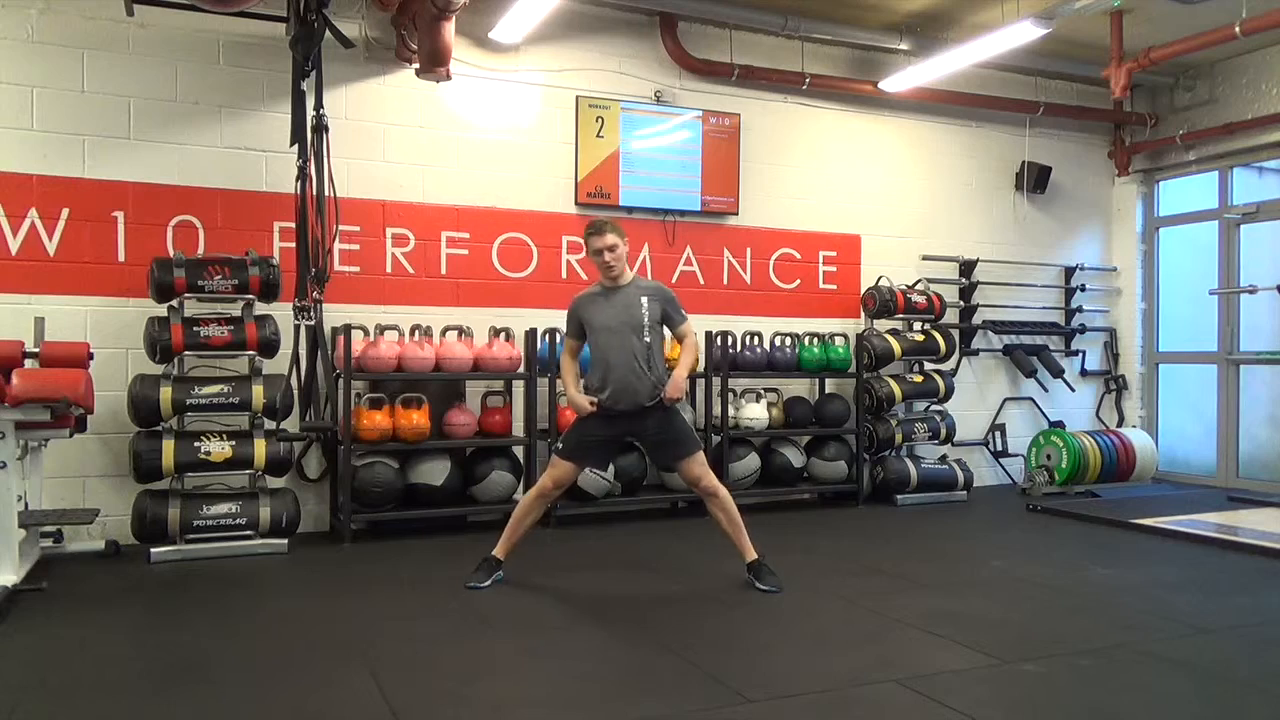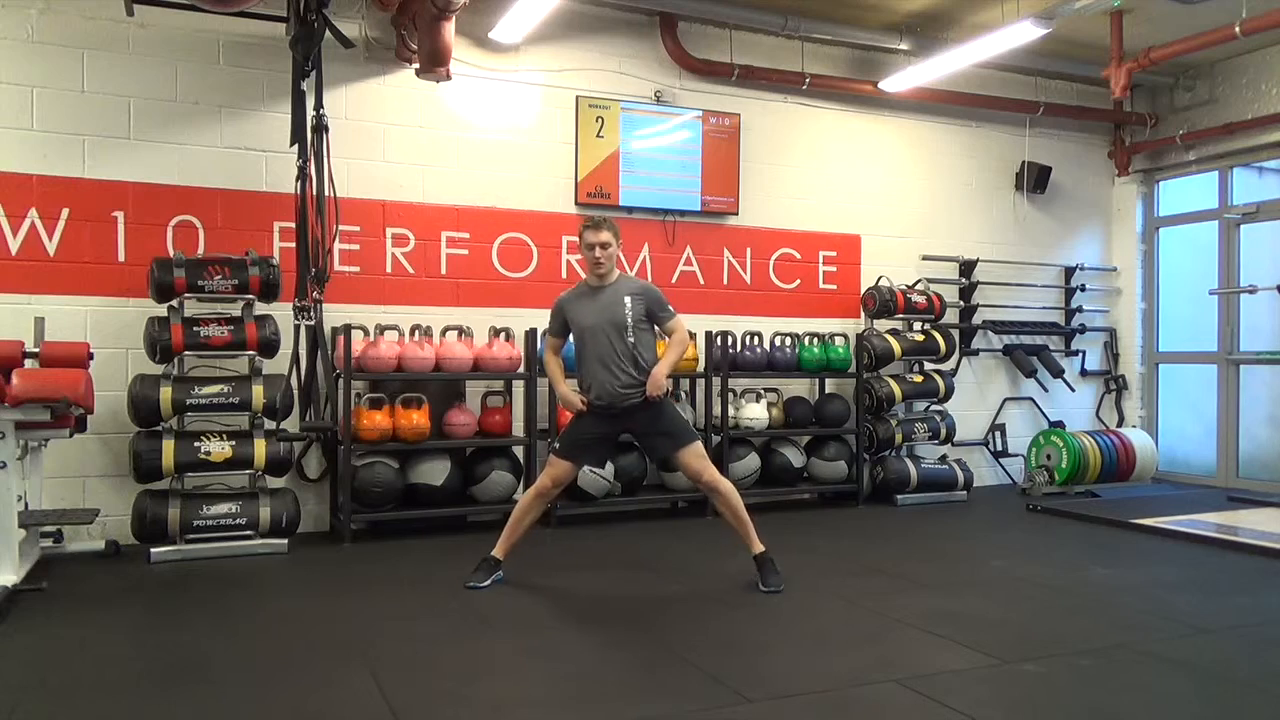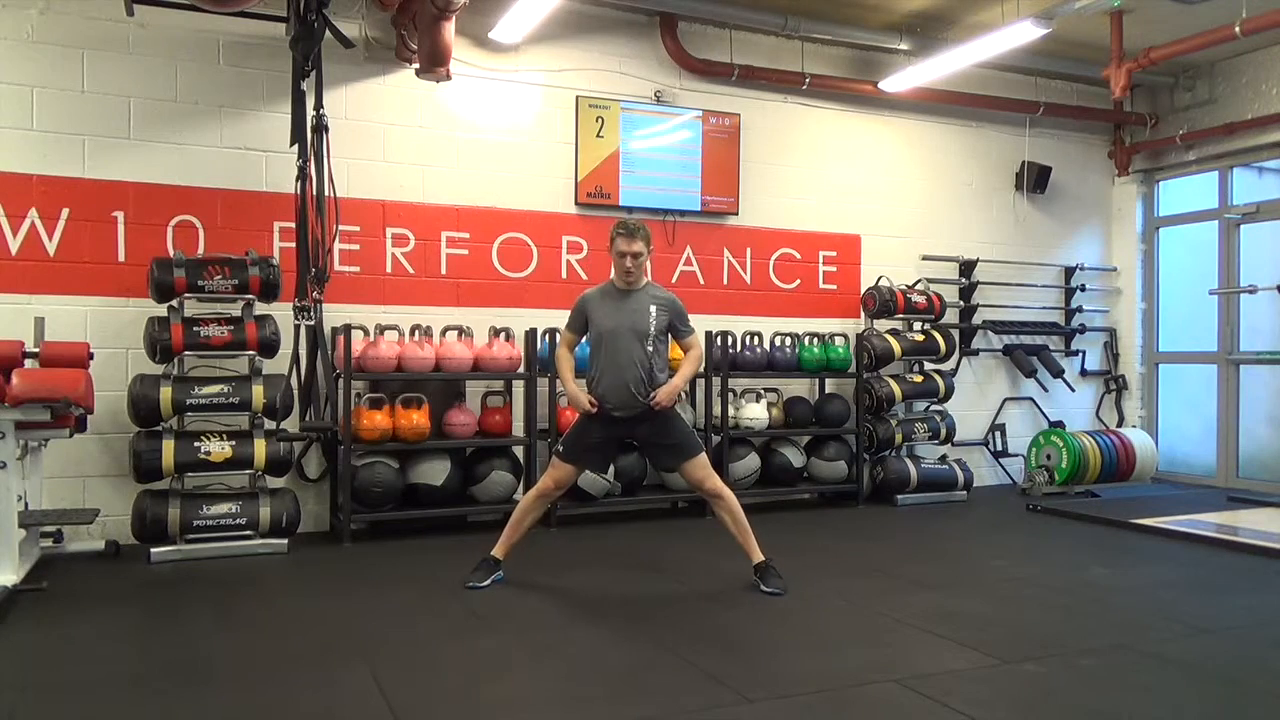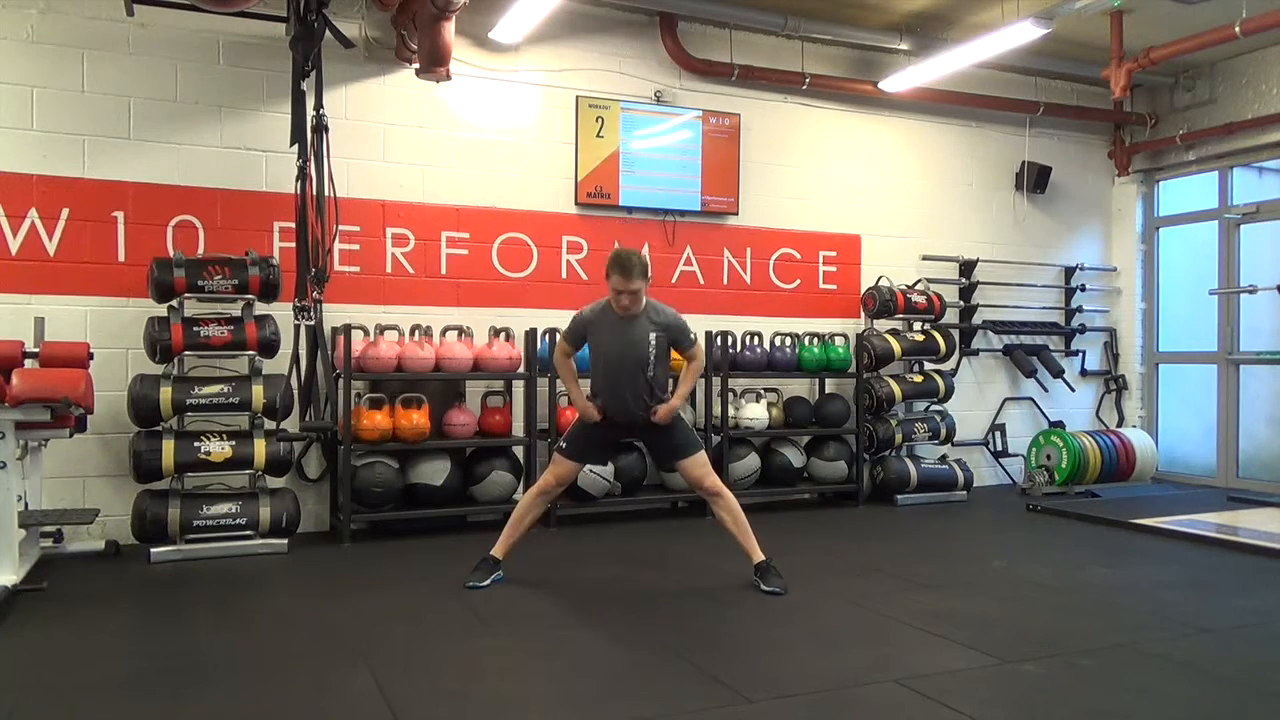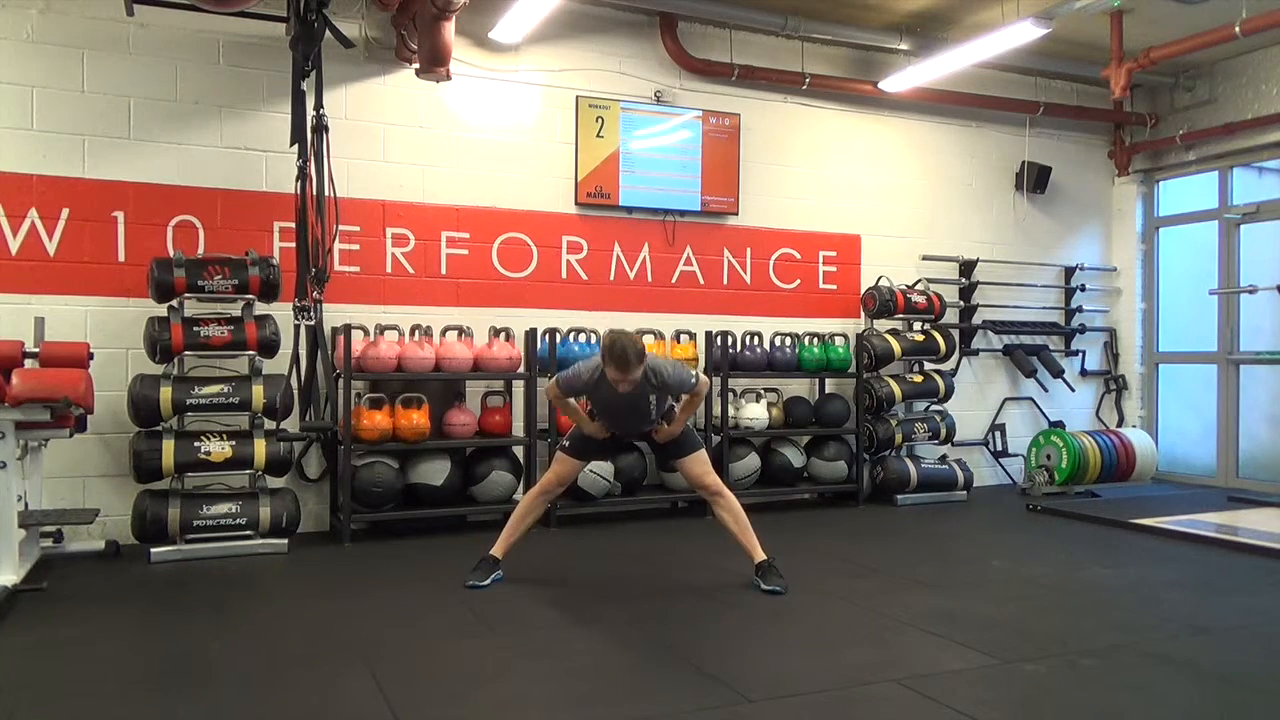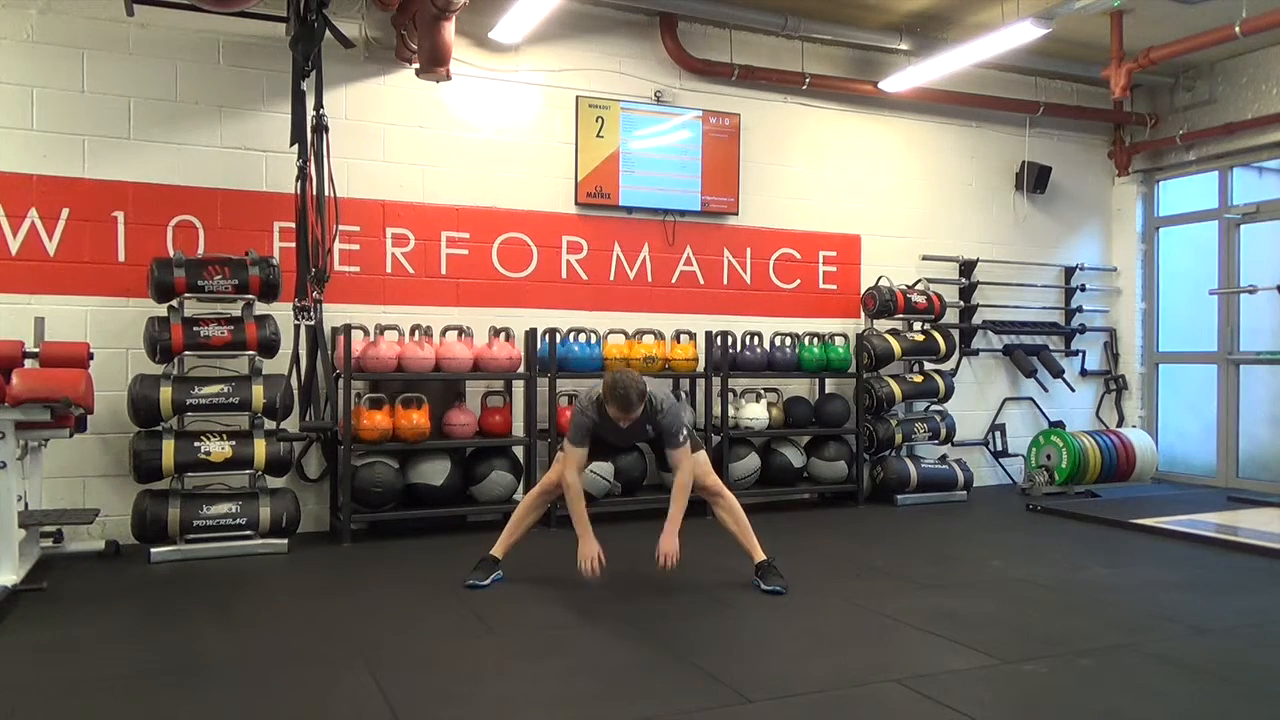
dt=0.5s
person 1, frame 1
left shoulder: (656, 293)
right shoulder: (582, 304)
left elbow: (689, 338)
right elbow: (569, 354)
left wrist: (681, 373)
right wrist: (574, 393)
left hip: (655, 408)
right hip: (602, 413)
left knee: (707, 484)
right knee: (549, 485)
left ankle: (753, 562)
right ankle: (495, 560)
person 1, frame 2
left shoulder: (642, 291)
right shoulder: (567, 303)
left elbow: (680, 335)
right elbow: (551, 350)
left wrist: (661, 369)
right wrist: (562, 390)
left hip: (647, 404)
right hip: (595, 409)
left knee: (707, 477)
right knee: (547, 485)
left ankle: (760, 556)
right ankle: (494, 560)
person 1, frame 3
left shoulder: (666, 302)
right shoulder: (590, 300)
left elbow: (694, 350)
right elbow: (564, 348)
left wrist: (675, 383)
right wrist: (572, 389)
left hip: (655, 414)
right hip: (601, 414)
left knee: (711, 487)
right knee: (549, 487)
left ankle: (761, 564)
right ankle: (494, 561)
person 1, frame 4
left shoulder: (667, 319)
right shoulder: (588, 318)
left elbow: (696, 358)
right elbow: (561, 354)
left wrist: (675, 402)
right wrist: (580, 400)
left hip: (657, 415)
right hip: (602, 416)
left knee: (710, 486)
right knee: (549, 484)
left ankle: (761, 563)
right ankle: (494, 559)
person 1, frame 5
left shoulder: (665, 372)
right shoulder: (586, 374)
left elbow: (702, 386)
right elbow: (553, 392)
left wrist: (676, 426)
right wrist: (585, 425)
left hip: (658, 426)
right hip: (604, 426)
left knee: (711, 486)
right knee: (549, 484)
left ankle: (762, 563)
right ankle: (493, 559)
person 1, frame 6
left shoulder: (665, 406)
right shoulder: (587, 409)
left elbow: (684, 472)
right elbow: (572, 478)
left wrist: (671, 532)
right wrist: (586, 538)
left hip: (657, 430)
right hip: (601, 434)
left knee: (711, 486)
right knee: (549, 485)
left ankle: (762, 563)
right ankle: (494, 559)
